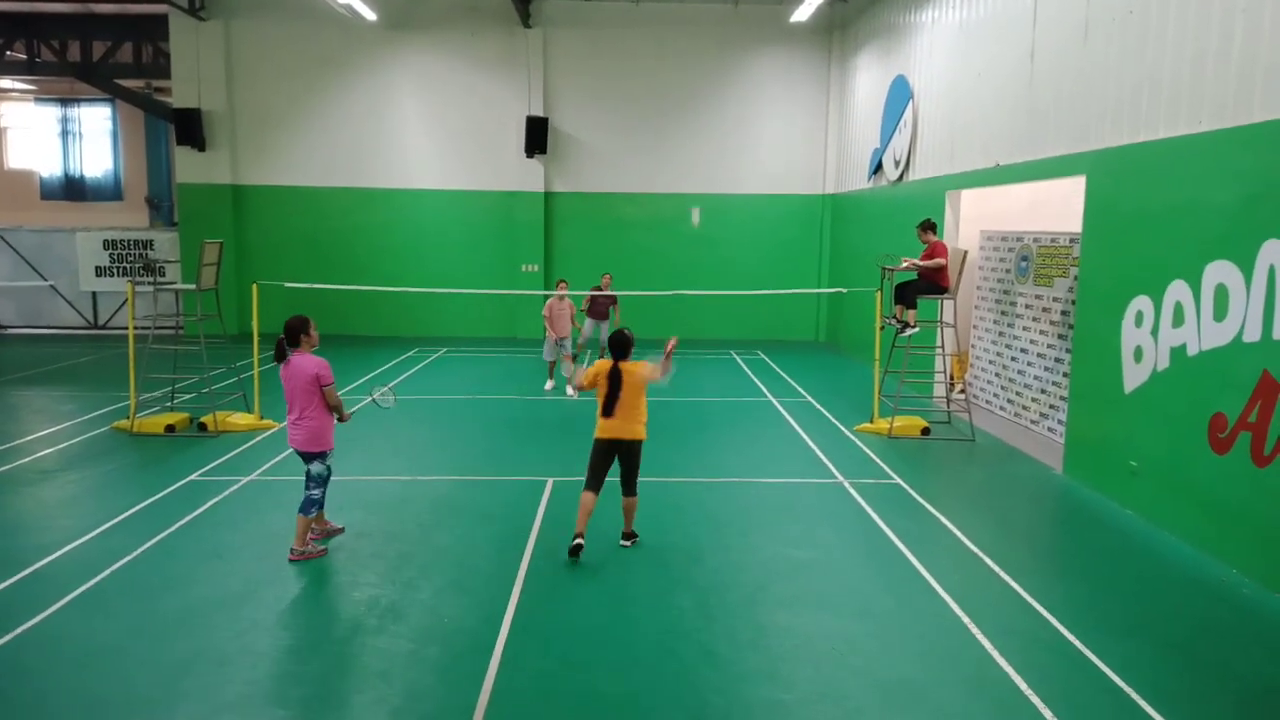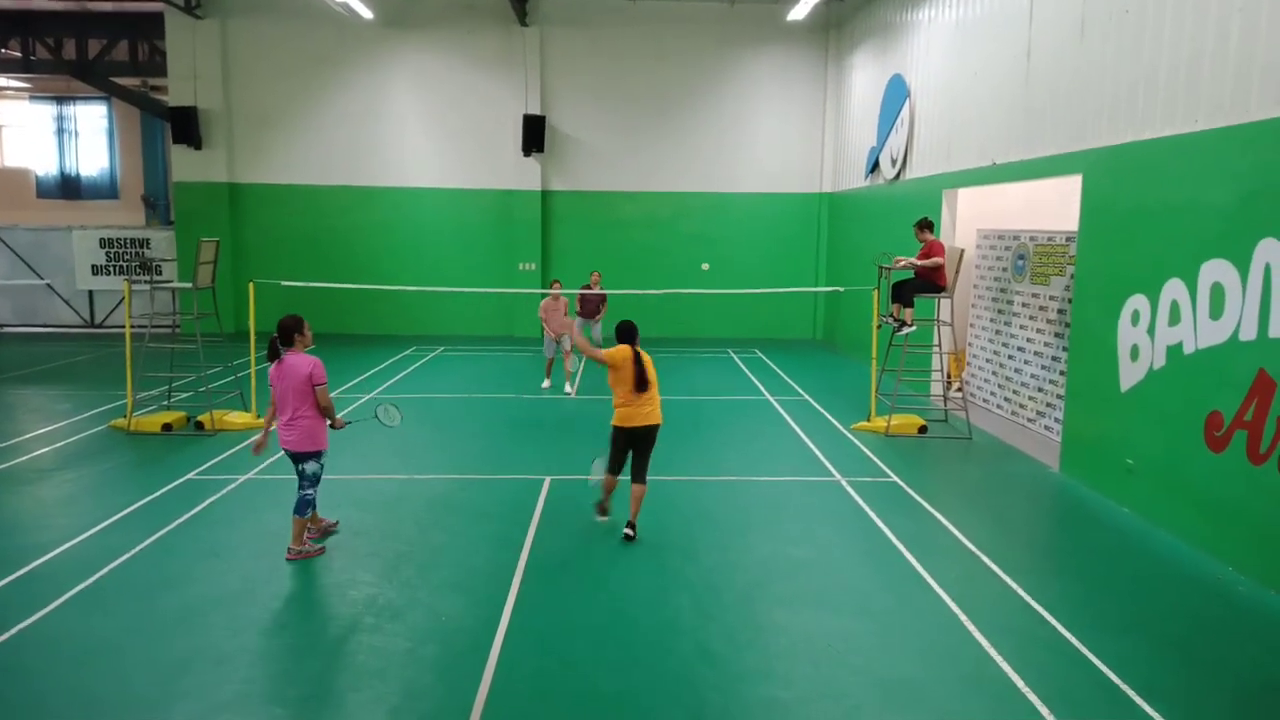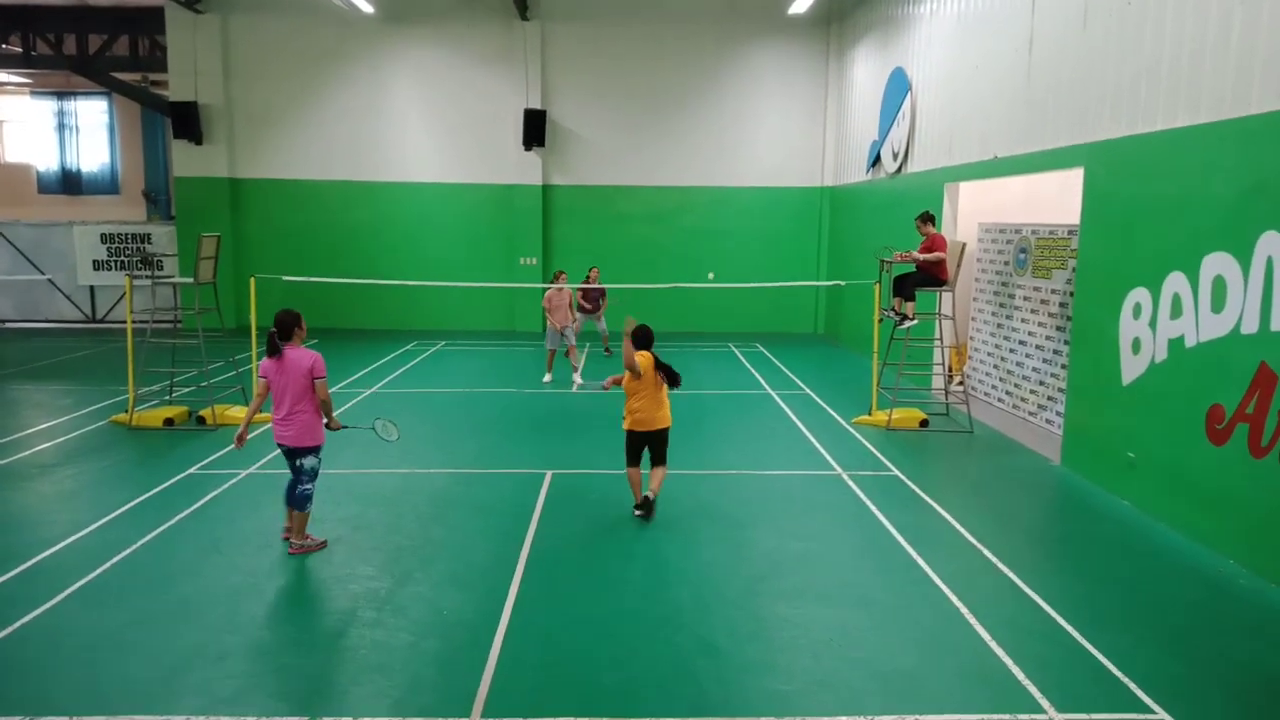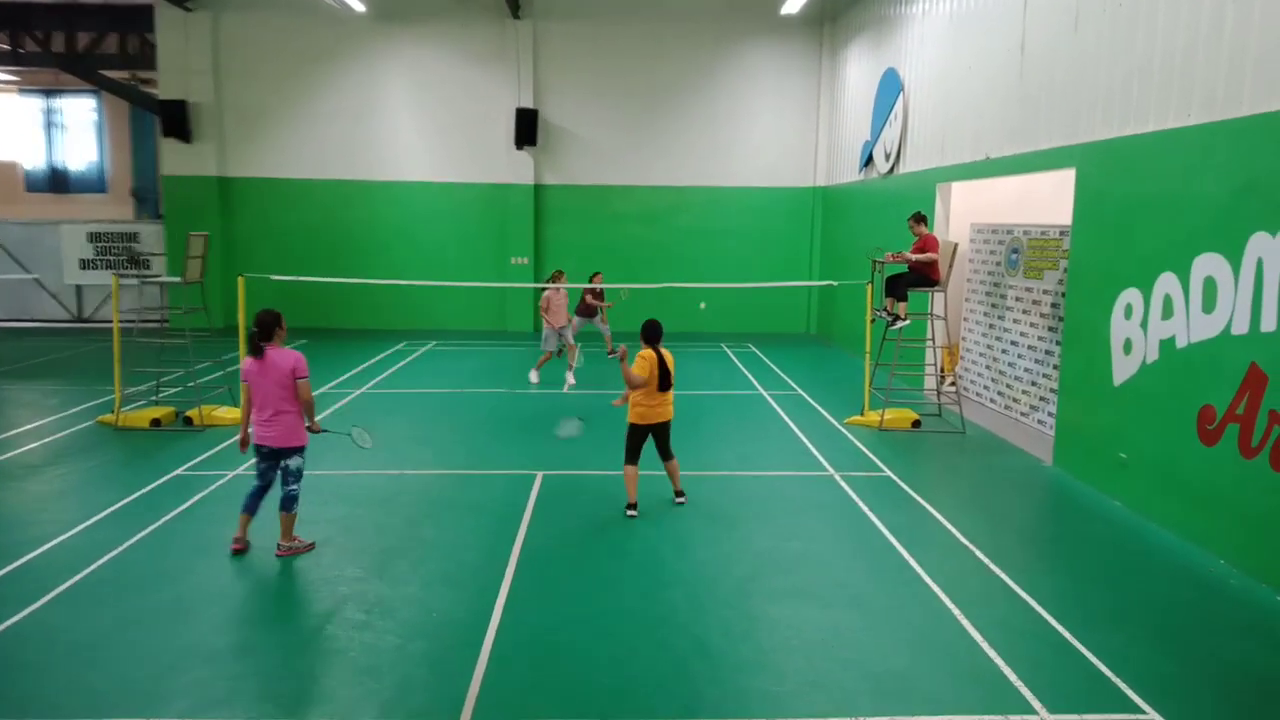
dt=0.2s
person 1, frame 1
left shoulder: (285, 365)
right shoulder: (319, 364)
right elbow: (333, 402)
right wrist: (342, 414)
left hip: (297, 435)
right hip: (316, 438)
left knee: (319, 480)
right knee: (314, 489)
left ankle: (320, 525)
right ankle: (299, 546)
person 1, frame 2
left shoulder: (276, 365)
right shoulder: (312, 364)
left elbow: (273, 404)
right elbow: (324, 403)
left wrist: (264, 433)
right wrist: (334, 420)
left hip: (288, 438)
right hip: (310, 438)
left knee: (307, 483)
right knee: (308, 489)
left ankle: (315, 524)
right ankle: (297, 546)
person 1, frame 3
left shoulder: (269, 361)
right shoulder: (313, 358)
left elbow: (259, 396)
right elbow: (323, 398)
left wrist: (244, 426)
right wrist: (331, 419)
left hip: (282, 434)
right hip: (308, 434)
left knee: (297, 479)
right knee: (306, 484)
left ankle: (290, 526)
right ankle: (298, 540)
person 1, frame 4
left shoulder: (249, 362)
right shoulder: (295, 359)
left elbow: (247, 401)
right elbow: (306, 398)
left wrist: (244, 431)
right wrist: (312, 422)
left hip: (262, 436)
right hip: (291, 436)
left knee: (261, 484)
right knee: (290, 486)
left ankle: (240, 536)
right ankle: (286, 542)
person 2, frame 1
left shoulder: (600, 367)
right shoulder: (640, 369)
left elbow: (580, 385)
right elbow: (663, 371)
left wrist: (578, 372)
right wrist: (668, 355)
left hip: (605, 435)
right hip: (632, 436)
left knee: (591, 486)
right knee: (629, 487)
left ankle: (579, 535)
right ankle: (628, 533)
person 2, frame 2
left shoulder: (619, 353)
right shoulder: (643, 356)
left elbow: (588, 351)
left wrist: (573, 329)
left hip: (624, 422)
right hip: (650, 422)
left knee: (614, 468)
right knee: (639, 473)
left ankle: (604, 505)
right ankle: (631, 524)
person 2, frame 3
left shoulder: (642, 358)
right shoulder: (651, 360)
left elbow: (630, 366)
right elbow: (629, 377)
left wrist: (626, 336)
right wrist: (613, 379)
left hip: (637, 424)
right hip: (660, 423)
left knee: (632, 463)
right knee: (659, 464)
left ankle: (640, 504)
right ankle: (651, 494)
person 2, frame 4
left shoulder: (644, 356)
right shoulder: (666, 355)
left elbow: (634, 383)
left wrist: (623, 361)
right wrist: (628, 395)
left hip: (641, 417)
right hip: (664, 415)
left knee: (631, 460)
right knee: (666, 453)
left ankle: (632, 504)
right ankle: (678, 492)
